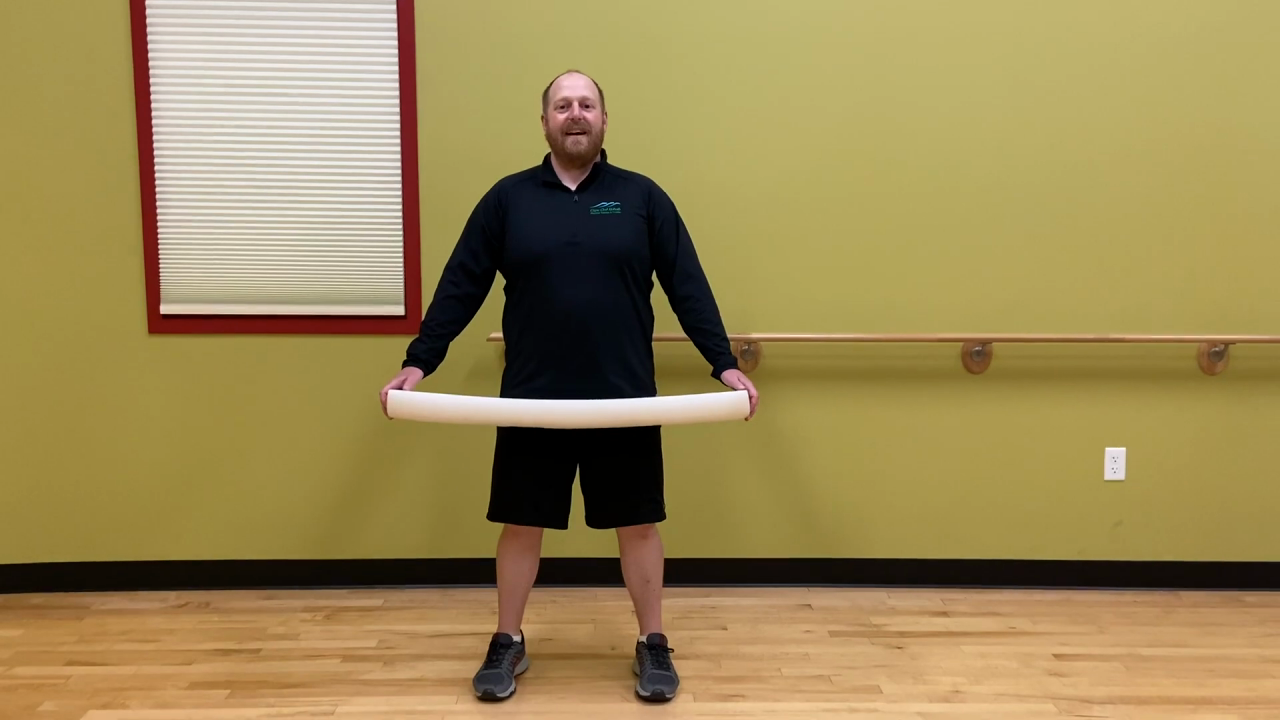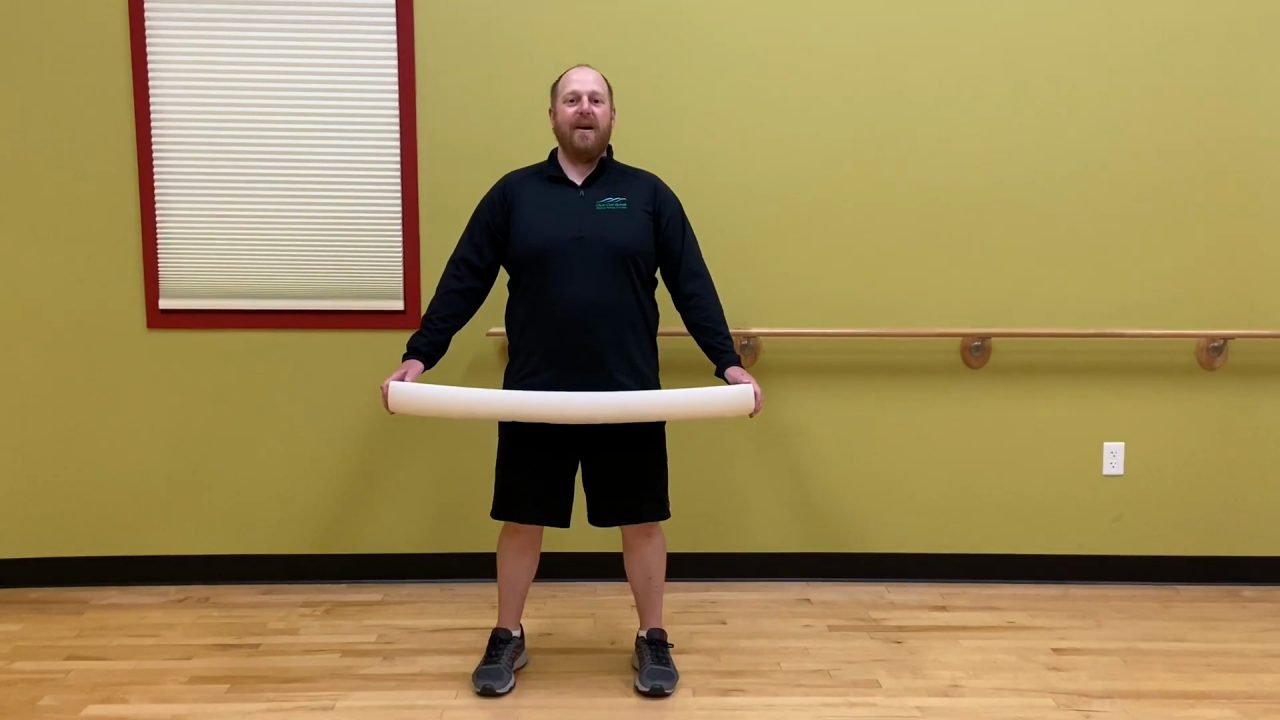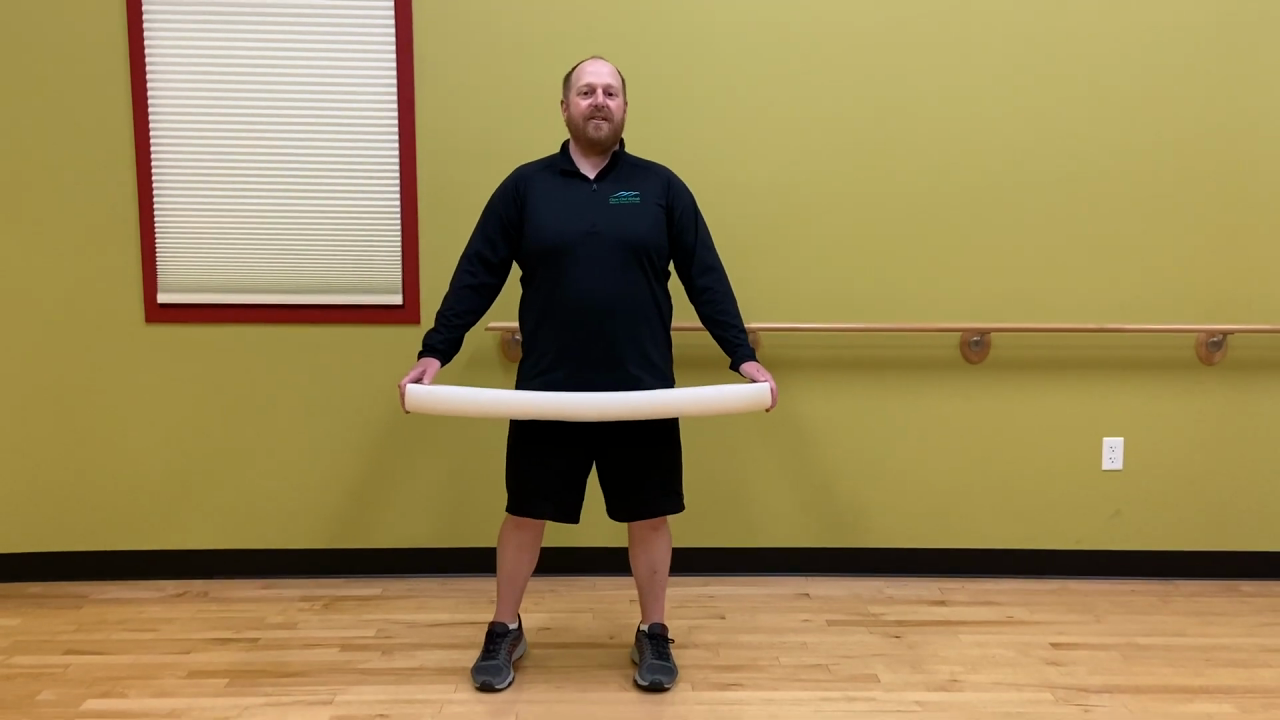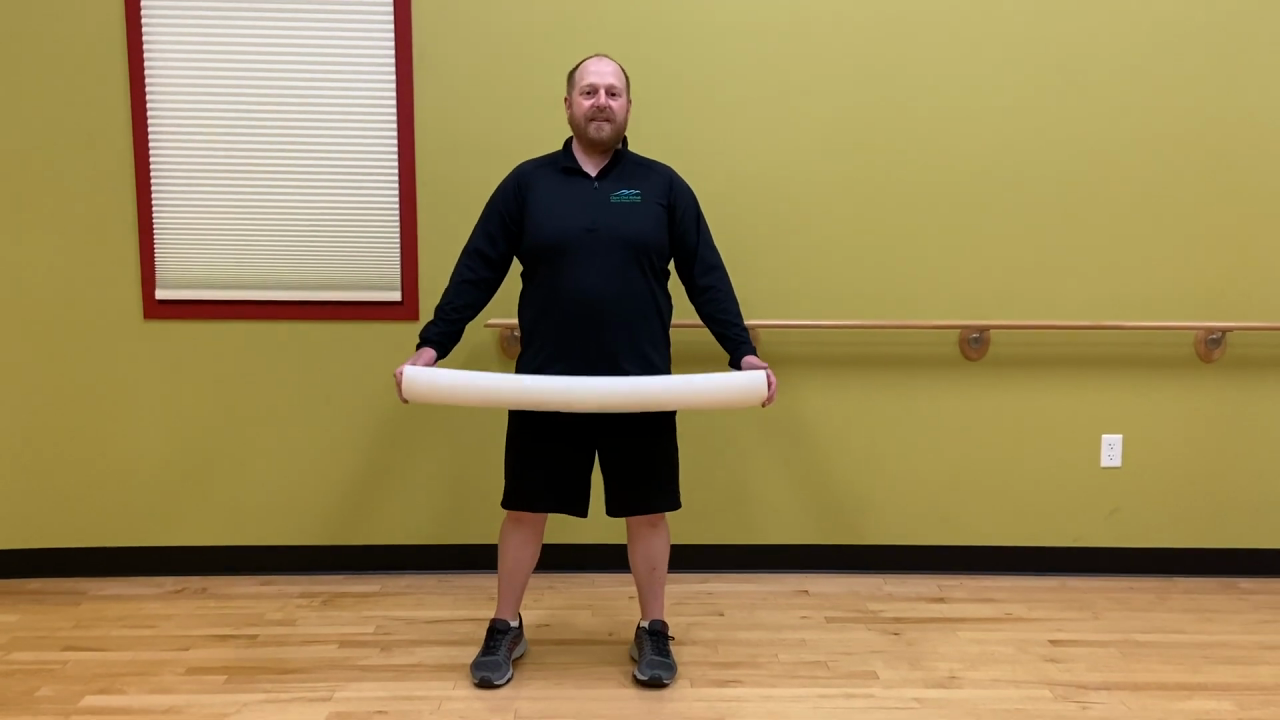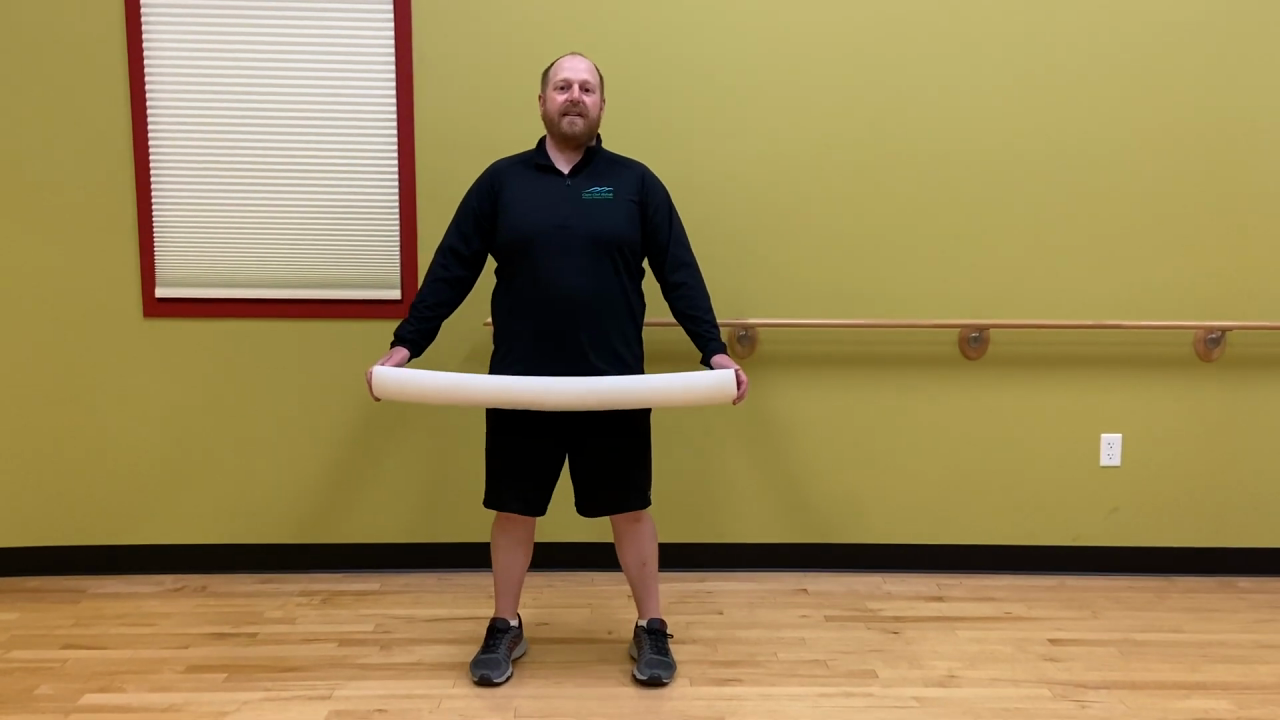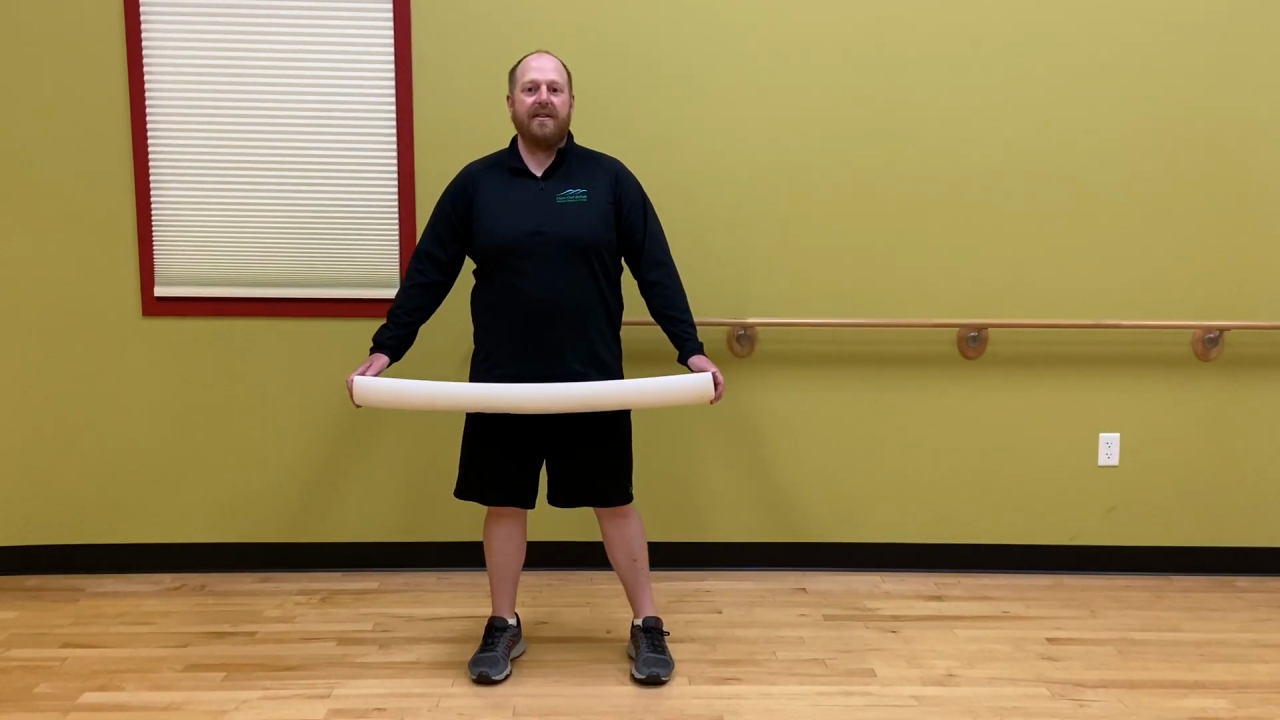
dt=0.4s
person 1, frame 1
left shoulder: (642, 197)
right shoulder: (506, 199)
left elbow: (687, 287)
right elbow: (460, 287)
left wrist: (723, 363)
right wrist: (418, 361)
left hip: (624, 400)
right hip: (531, 401)
left knee: (638, 524)
right knee: (520, 524)
left ankle: (653, 645)
right ankle: (507, 643)
person 1, frame 2
left shoulder: (649, 194)
right shoulder: (514, 193)
left elbow: (691, 285)
right elbow: (463, 281)
left wrist: (728, 361)
right wrist: (420, 354)
left hip: (629, 398)
right hip: (534, 398)
left knee: (642, 523)
right knee: (521, 522)
left ankle: (653, 640)
right ankle: (507, 638)
person 1, frame 3
left shoulder: (661, 187)
right shoulder: (525, 186)
left elbow: (705, 277)
right elbow: (476, 276)
left wrist: (742, 356)
right wrist: (435, 351)
left hip: (641, 392)
right hip: (547, 392)
left knee: (648, 517)
right knee: (525, 516)
left ankle: (653, 634)
right ankle: (504, 631)
person 1, frame 4
left shoulder: (662, 185)
right shoulder: (527, 183)
left elbow: (706, 277)
right elbow: (477, 270)
left wrist: (742, 352)
right wrist: (432, 344)
left knee: (646, 513)
right knee: (525, 511)
left ankle: (652, 631)
right ankle: (504, 628)
person 1, frame 5
left shoulder: (635, 182)
right shoulder: (502, 181)
left elbow: (679, 273)
right elbow: (451, 270)
left wrist: (714, 350)
right wrist: (407, 342)
left hip: (613, 386)
right hip: (520, 386)
left knee: (630, 510)
right knee: (514, 510)
left ankle: (650, 629)
right ankle: (504, 628)
person 1, frame 6
left shoulder: (610, 179)
right shoulder: (476, 183)
left elbow: (655, 270)
right elbow: (429, 273)
left wrist: (691, 349)
right wrist: (385, 348)
left hip: (595, 384)
right hip: (502, 385)
left knee: (615, 503)
right knee: (504, 505)
left ankle: (647, 626)
right ankle: (504, 626)
